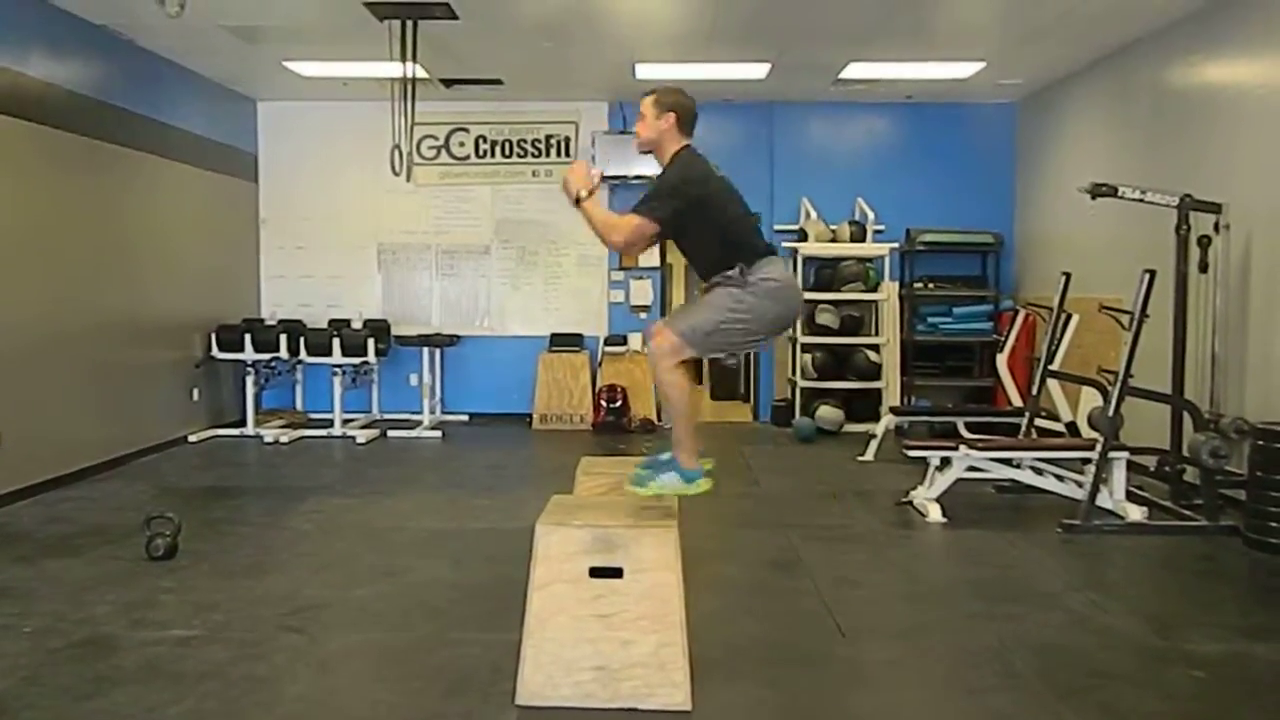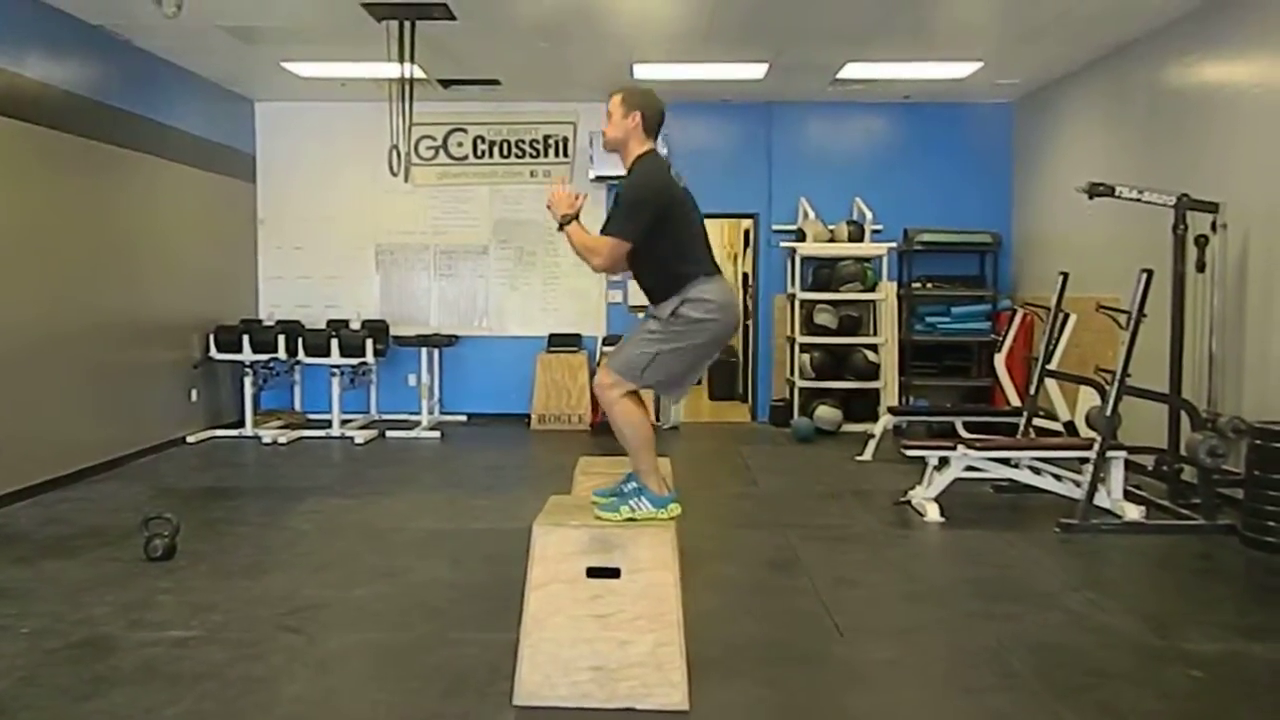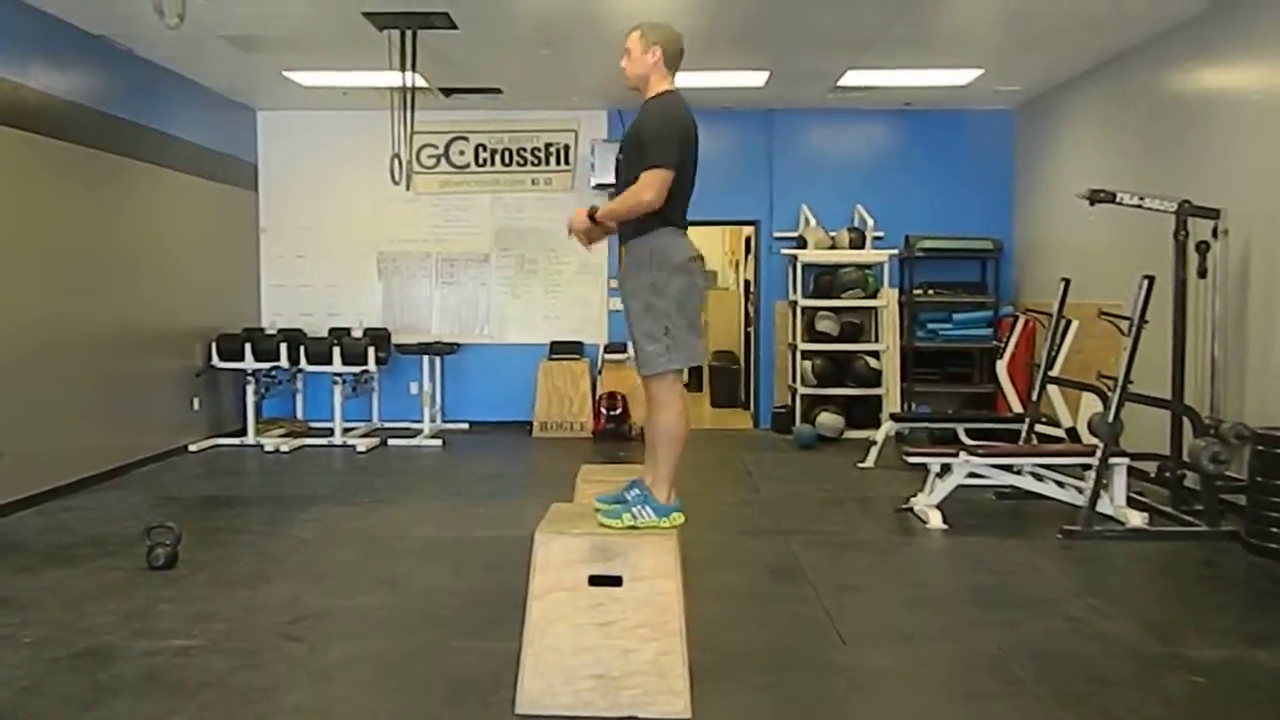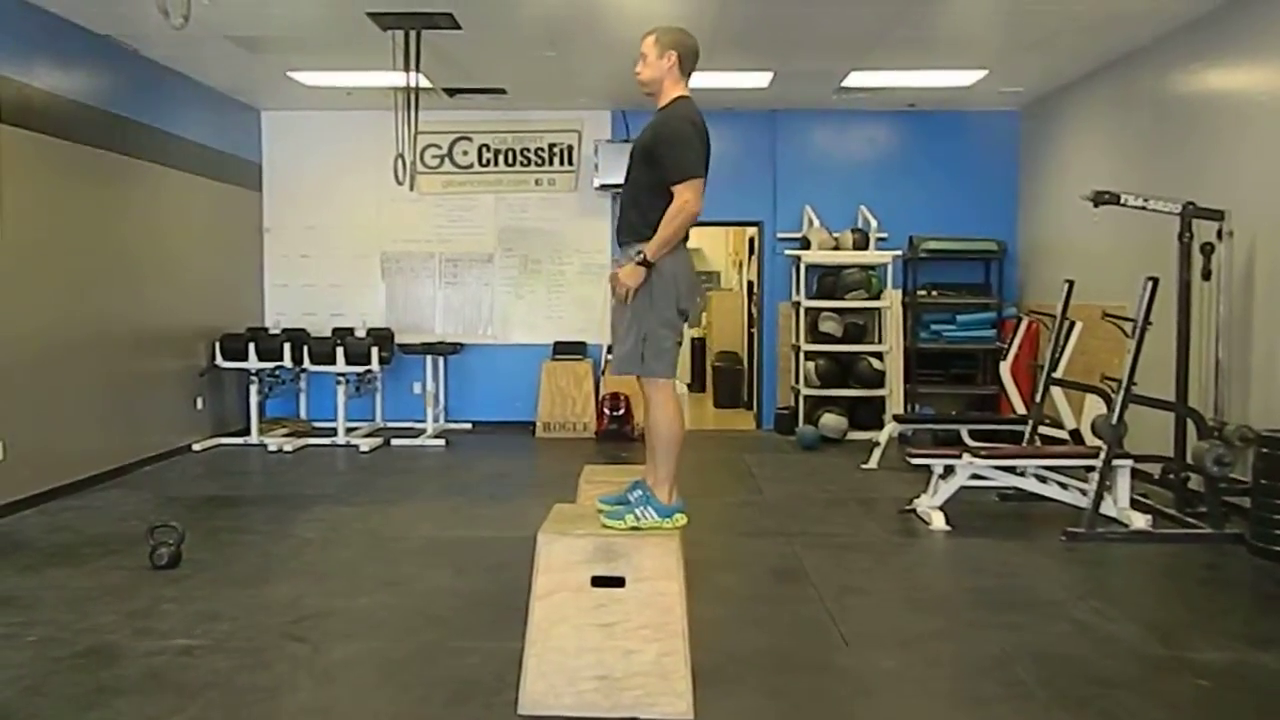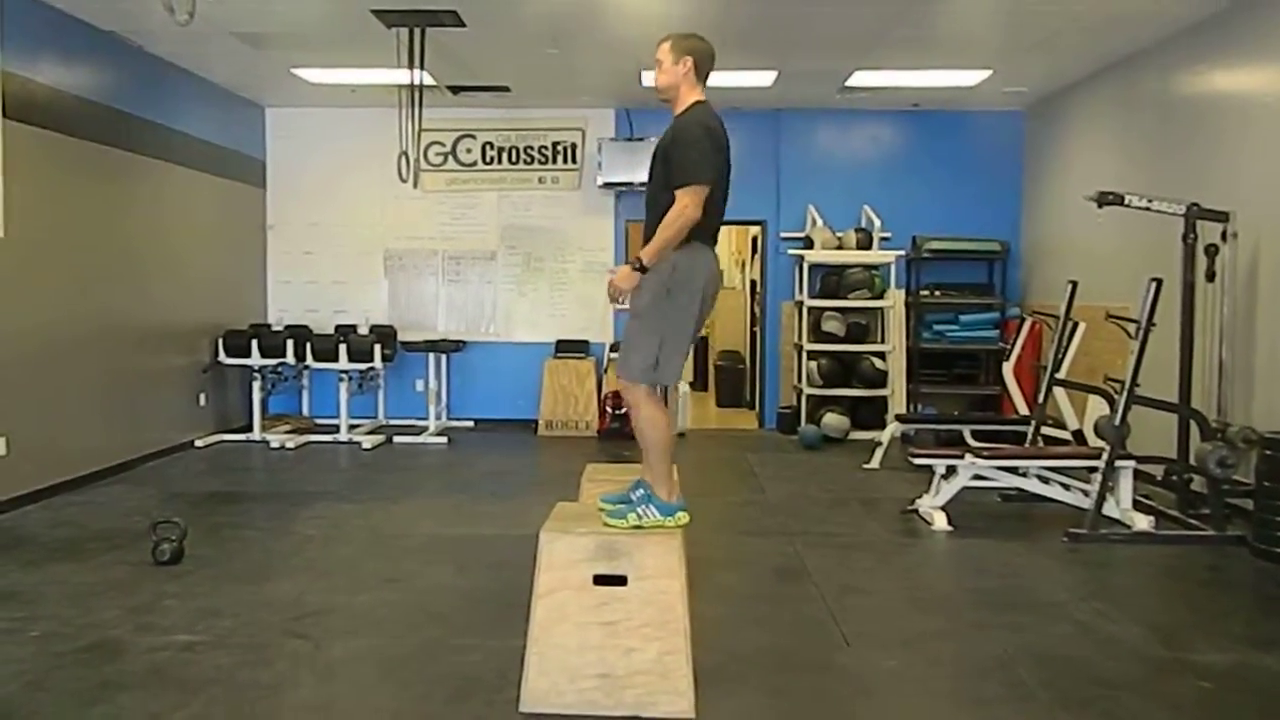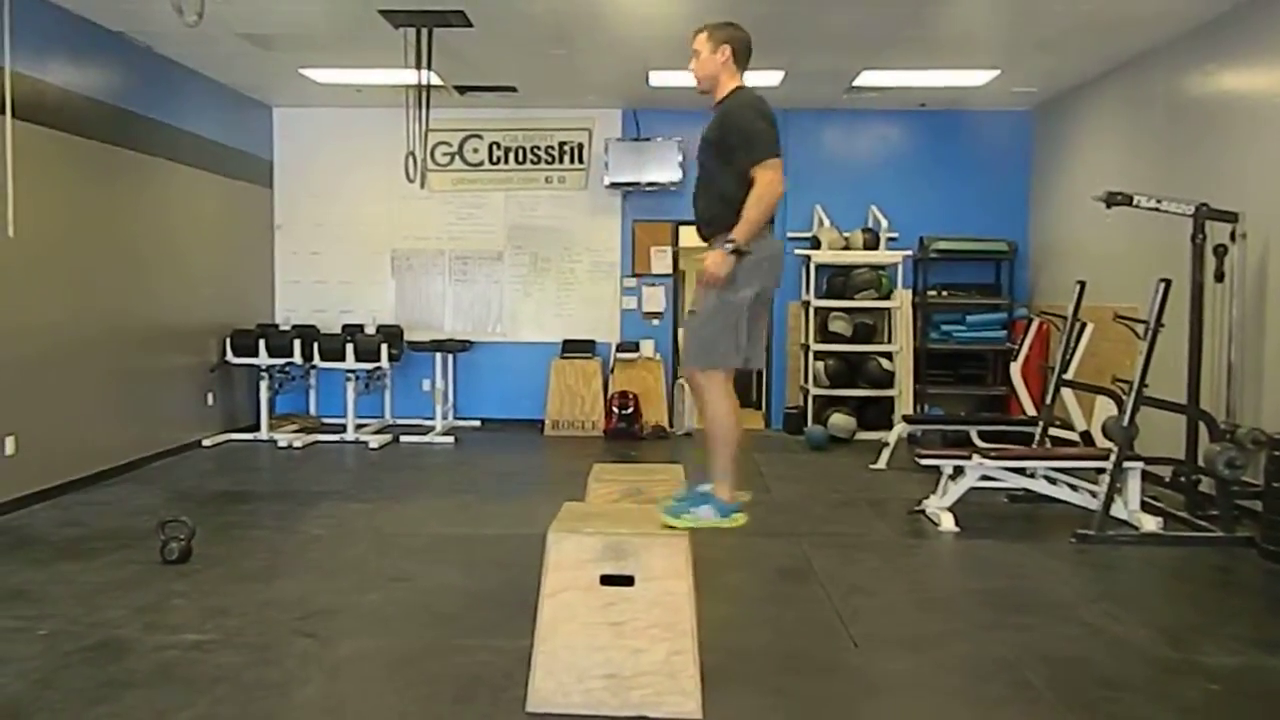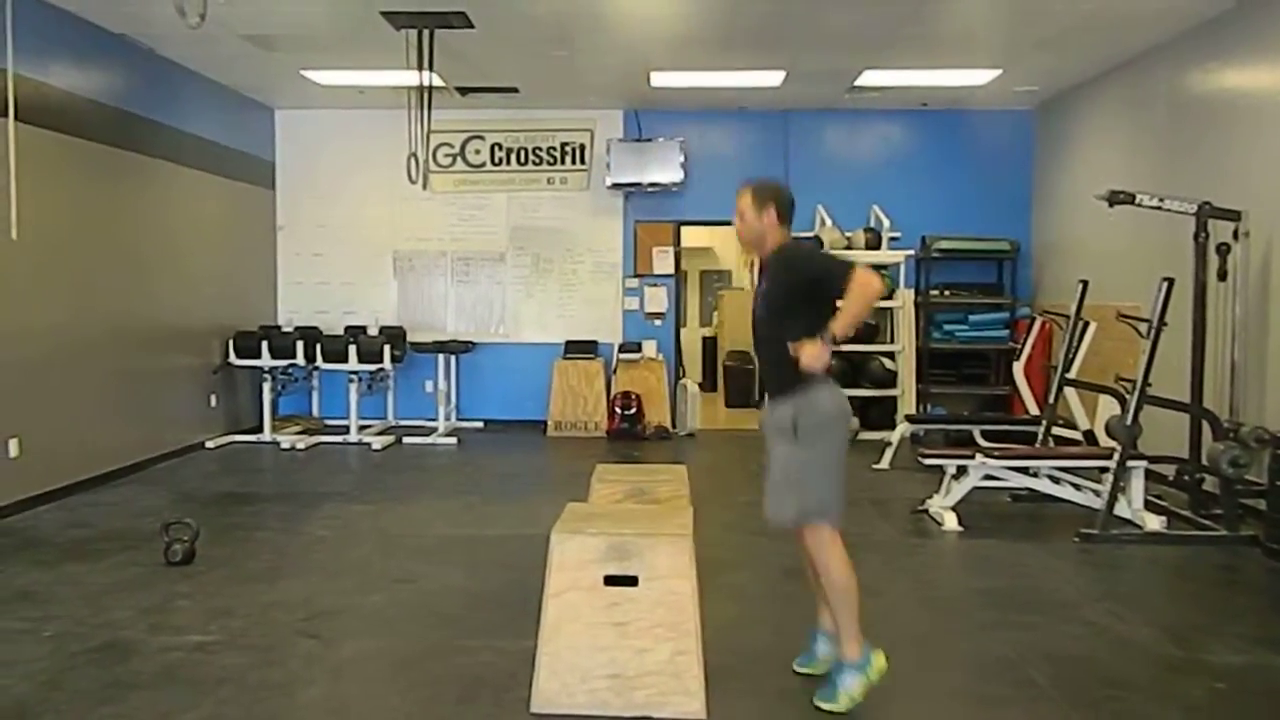
dt=0.3s
person 1, frame 1
left shoulder: (680, 178)
right shoulder: (685, 172)
left elbow: (622, 238)
right elbow: (638, 236)
left wrist: (583, 197)
right wrist: (595, 199)
left hip: (764, 285)
right hip: (747, 281)
left knee: (665, 348)
right knee: (667, 345)
left ankle: (686, 465)
right ankle: (684, 455)
person 1, frame 2
left shoulder: (643, 183)
right shoulder: (651, 178)
left elbow: (603, 258)
right elbow: (618, 259)
left wrist: (566, 220)
right wrist: (575, 221)
left hip: (698, 307)
right hip: (694, 303)
left knee: (610, 385)
right knee: (618, 382)
left ankle: (656, 494)
right ankle: (646, 480)
person 1, frame 3
left shoulder: (663, 114)
right shoulder: (661, 114)
left elbow: (650, 193)
left wrist: (592, 218)
right wrist: (602, 222)
left hip: (657, 253)
right hip: (653, 252)
left knee: (664, 379)
right knee: (655, 377)
left ankle: (661, 500)
right ankle: (652, 484)
person 1, frame 4
left shoulder: (679, 122)
right shoulder: (669, 120)
left elbow: (688, 203)
left wrist: (641, 261)
left hip: (654, 265)
right hip: (650, 262)
left knee: (656, 381)
right knee: (652, 380)
left ankle: (664, 501)
right ankle: (653, 486)
person 1, frame 5
left shoulder: (693, 128)
right shoulder: (694, 126)
left elbow: (688, 209)
left wrist: (637, 265)
right wrist: (645, 264)
left hip: (680, 267)
right hip: (677, 266)
left knee: (638, 383)
right knee: (640, 382)
left ankle: (664, 500)
right ankle: (654, 485)
person 1, frame 6
left shoulder: (742, 111)
right shoulder: (731, 112)
left elbow: (770, 183)
left wrist: (730, 247)
left hip: (742, 255)
right hip: (734, 253)
left knee: (709, 372)
right knee: (700, 370)
left ankle: (721, 496)
right ankle: (714, 484)
person 1, frame 7
left shoulder: (797, 261)
right shoulder: (774, 265)
left elbow: (869, 282)
left wrist: (825, 343)
left hip: (810, 406)
right hip: (794, 407)
left knee: (816, 530)
right knee: (806, 525)
left ankle: (858, 658)
right ankle: (833, 633)
